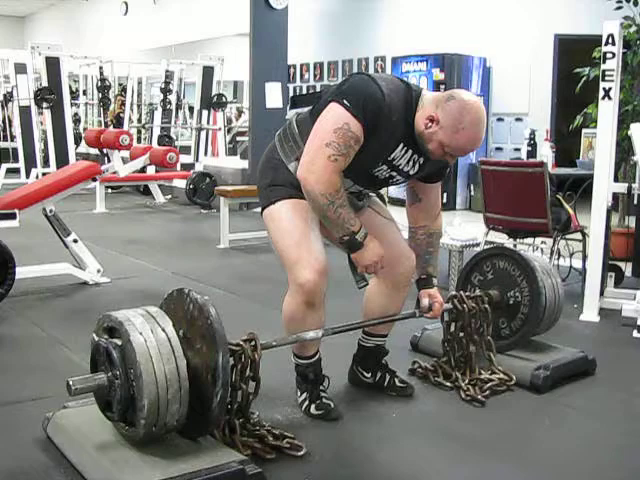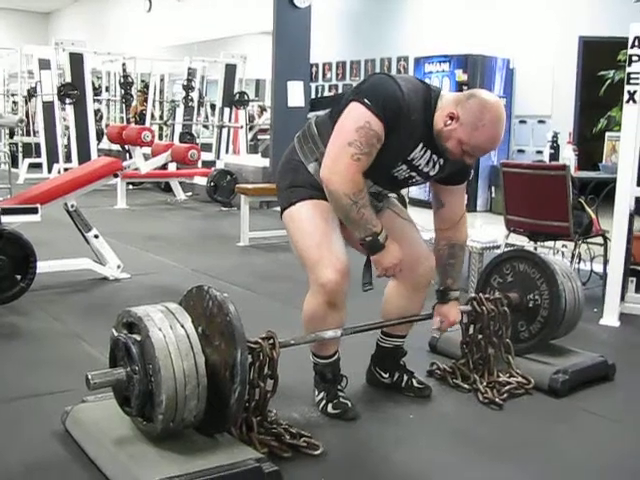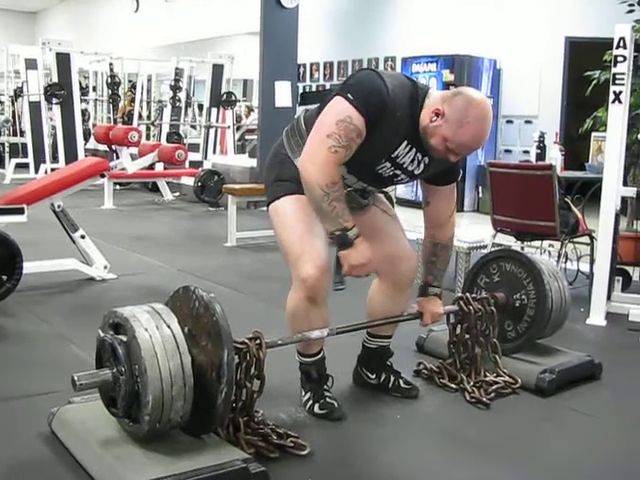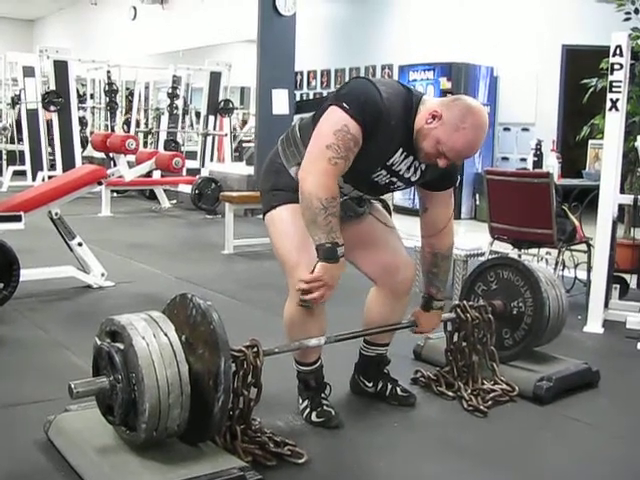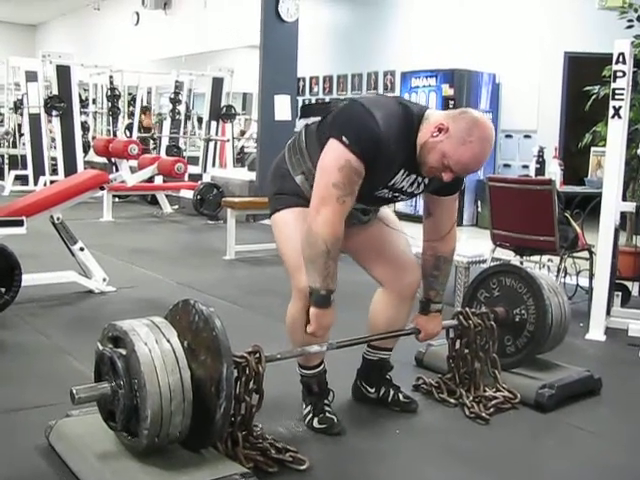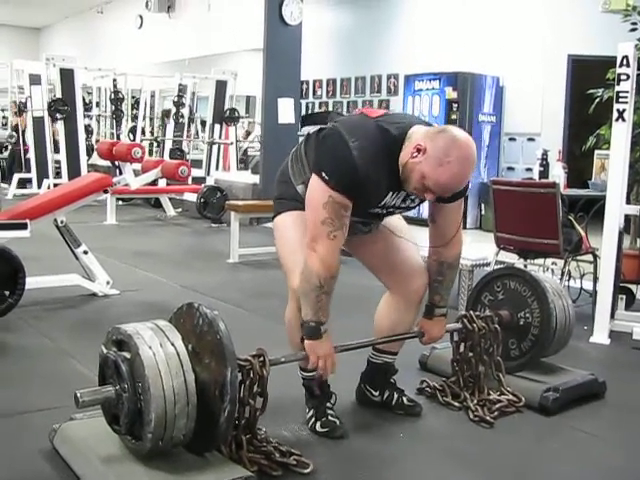
dt=0.5s
person 1, frame 1
left shoulder: (434, 153)
right shoulder: (371, 97)
left elbow: (426, 218)
right elbow: (314, 174)
left wrist: (426, 280)
right wrist: (357, 241)
left hip: (346, 187)
right hip: (292, 177)
left knee: (401, 265)
right knee: (309, 277)
left ankle: (368, 365)
right ankle: (309, 380)
person 1, frame 2
left shoulder: (457, 158)
right shoulder: (390, 98)
left elbow: (451, 226)
right elbow: (336, 175)
left wrist: (448, 295)
right wrist: (378, 243)
left hip: (366, 191)
right hip: (311, 178)
left knee: (421, 267)
right knee: (331, 277)
left ankle: (386, 365)
right ankle: (327, 379)
person 1, frame 3
left shoulder: (445, 158)
right shoulder: (376, 93)
left elbow: (440, 224)
right elbow: (316, 165)
left wrist: (431, 292)
right wrist: (348, 240)
left hip: (353, 187)
right hip: (298, 174)
left knee: (403, 266)
right knee: (313, 273)
left ankle: (372, 366)
right ankle: (313, 379)
person 1, frame 4
left shoulder: (442, 163)
right shoulder: (370, 101)
left elbow: (438, 233)
right elbow: (316, 178)
left wrist: (433, 304)
right wrist: (331, 257)
left hip: (351, 197)
right hip: (294, 182)
left knee: (400, 275)
right knee: (310, 285)
left ankle: (370, 373)
right ankle: (311, 387)
person 1, frame 5
left shoulder: (452, 157)
right shoulder: (371, 126)
left elbow: (440, 237)
right elbow: (326, 217)
left wrist: (432, 307)
right wrist: (321, 300)
left hip: (362, 199)
right hip: (300, 186)
left knee: (406, 277)
right knee: (309, 286)
left ankle: (371, 379)
right ankle: (314, 392)
person 1, frame 6
left shoulder: (446, 168)
right shoulder: (352, 153)
left elbow: (446, 243)
right elbow: (321, 251)
left wrist: (436, 311)
right wrist: (316, 333)
left hip: (367, 207)
right hip: (302, 193)
left knee: (413, 281)
right knee: (304, 287)
left ankle: (376, 381)
right ankle: (317, 395)
